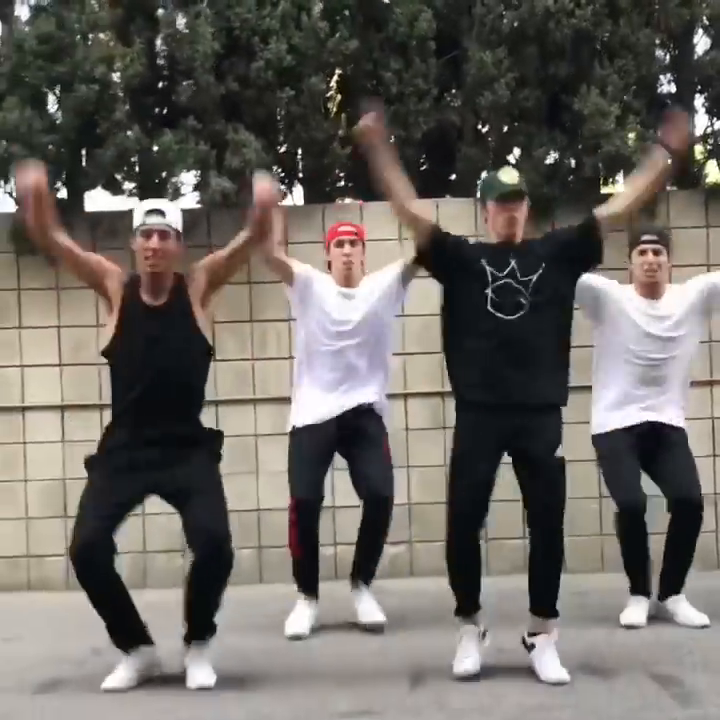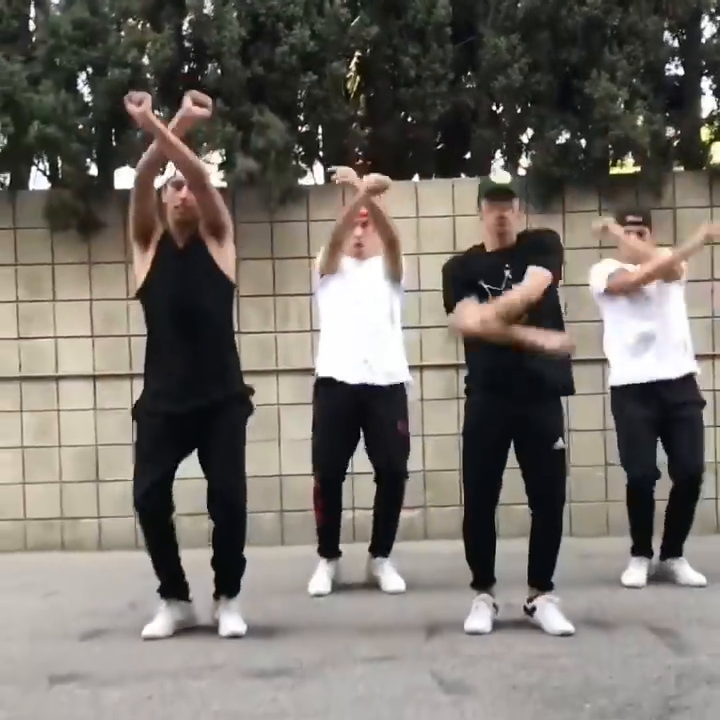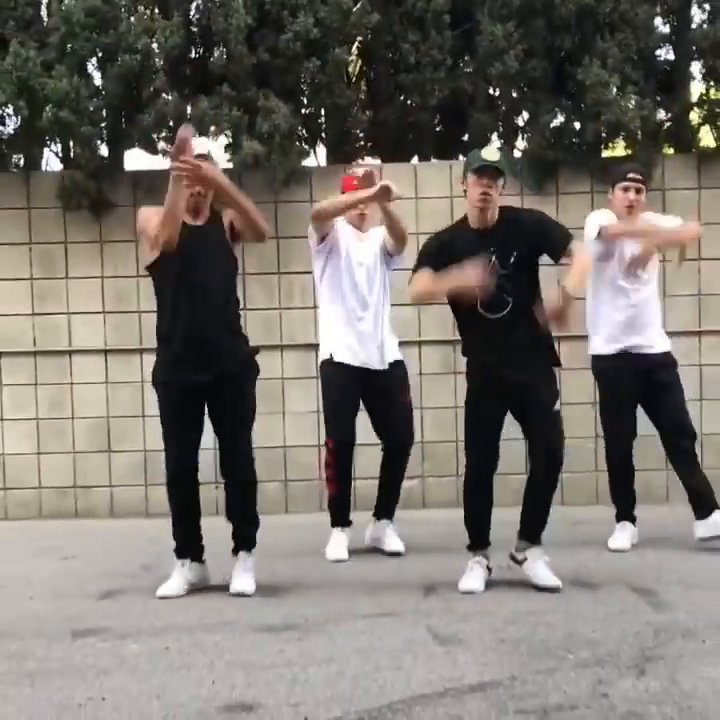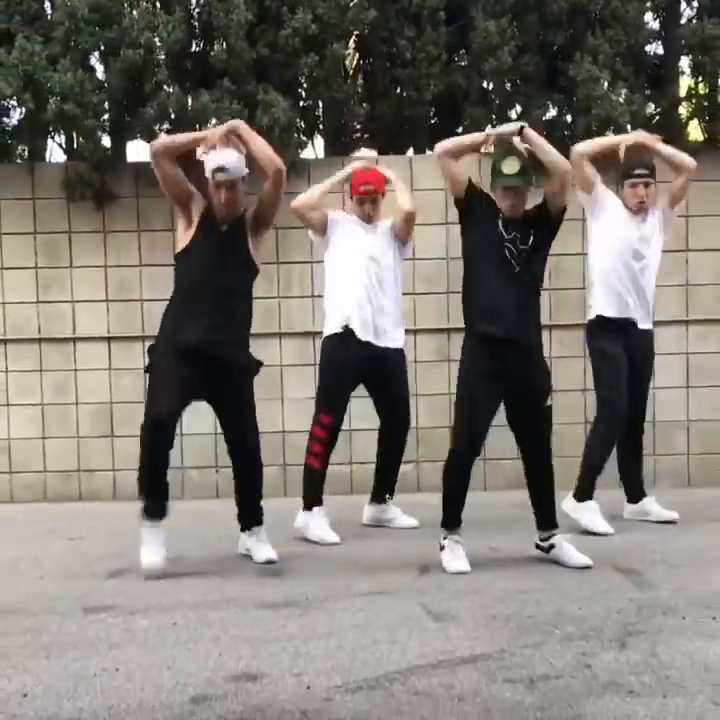
dt=0.3s
person 1, frame 1
left shoulder: (198, 286)
right shoulder: (114, 285)
left elbow: (246, 244)
right elbow: (53, 242)
left wrist: (263, 210)
right wrist: (36, 202)
left hip: (188, 451)
right hip: (124, 452)
left knee: (215, 547)
right knee: (88, 554)
left ankle: (198, 645)
right ankle: (135, 648)
person 1, frame 2
left shoulder: (217, 235)
right shoulder: (149, 240)
left elbow: (201, 176)
right elbow: (143, 180)
left wrist: (157, 127)
right wrist: (172, 128)
left hip: (222, 398)
right hip: (162, 400)
left knee: (228, 501)
right knee: (150, 502)
left ankle: (227, 598)
right ankle: (175, 600)
person 1, frame 3
left shoulder: (229, 222)
right shoulder: (153, 217)
left elbow: (261, 229)
right elbow: (164, 239)
left wrist: (216, 174)
right wrist: (183, 170)
left hip: (230, 361)
right hip: (177, 363)
left knee: (238, 460)
right knee: (180, 465)
left ankle: (243, 555)
right ankle: (189, 561)
person 1, frame 4
left shoulder: (254, 224)
right shoulder: (191, 211)
left elbow: (277, 174)
right elbow: (159, 151)
left wrist: (242, 130)
right wrist: (212, 135)
left hip: (231, 354)
right hip: (181, 346)
left knee: (245, 446)
right knee: (158, 420)
left ankle: (251, 530)
right ankle: (152, 522)
person 2, frame 1
left shoulder: (556, 251)
right shoulder: (461, 257)
left elbow: (620, 206)
right elbow: (409, 212)
left wrist: (665, 152)
right wrist: (377, 148)
left hip: (540, 411)
right hip: (480, 410)
left knee: (548, 522)
right knee: (463, 522)
left ankle: (540, 631)
right ankle: (470, 626)
person 2, frame 2
left shoulder: (542, 245)
right shoulder: (460, 267)
left elbow: (531, 290)
right elbow: (466, 324)
left wrist: (488, 315)
right wrist: (534, 337)
left hip: (541, 395)
right hip: (487, 399)
left knee: (548, 503)
right knee: (479, 504)
left ankle: (540, 595)
right ankle: (483, 595)
person 2, frame 3
left shoulder: (528, 225)
right shoulder: (445, 242)
left elbow: (576, 253)
right elbow: (419, 290)
left wrist: (566, 294)
right wrist: (457, 281)
left hip: (535, 364)
right hip: (486, 369)
left knee: (548, 457)
right knee: (482, 463)
left ankle: (527, 547)
right ankle: (478, 556)
person 2, frame 4
left shoulder: (542, 221)
right shoulder: (477, 209)
left elbow: (563, 175)
right elbow: (444, 152)
left wrist: (527, 136)
right wrist: (499, 133)
left hip: (527, 351)
right hip: (482, 349)
left knee: (538, 448)
right knee: (466, 443)
left ankle: (548, 535)
right ankle: (450, 536)
person 3, frame 1
left shoulder: (384, 286)
right shoulder: (310, 284)
right elbow: (273, 256)
right wrist: (266, 217)
left hip: (363, 412)
right hip: (311, 415)
left knee: (379, 498)
right knee: (304, 501)
left ankle: (361, 585)
right ankle: (307, 596)
person 3, frame 2
left shoulder: (388, 271)
right shoulder: (331, 268)
left elbow: (392, 239)
right elbow: (338, 234)
left wrist: (372, 198)
right wrist: (361, 194)
left hip: (386, 384)
right hip: (334, 384)
left knee: (393, 474)
right knee: (327, 476)
left ankle: (381, 559)
right ankle: (327, 560)
person 3, frame 3
left shoulder: (381, 240)
right shoulder: (328, 233)
left elbow: (400, 236)
right elbow: (318, 211)
left wrist: (382, 196)
right wrist: (366, 189)
left hip: (384, 355)
right hip: (340, 355)
left knee: (401, 437)
right knee: (339, 441)
left ankle: (381, 524)
right ankle: (340, 527)
person 3, frame 4
left shoulder: (393, 232)
right shoulder: (335, 225)
left elbow: (409, 211)
right elbow: (299, 206)
left wrist: (391, 176)
right wrist: (344, 174)
left hip: (388, 339)
right hip: (345, 335)
left knee: (397, 422)
right knee: (329, 416)
left ankle: (380, 503)
right ankle: (311, 510)
person 4, frame 1
left shoulder: (694, 296)
right shoulder: (608, 296)
left hip: (666, 424)
right hip: (615, 424)
left knee: (689, 501)
right knee: (630, 503)
left ankle: (671, 594)
right ankle: (639, 594)
person 4, frame 2
left shoulder: (670, 269)
right shoulder: (604, 272)
left elbow: (668, 264)
right elbow: (639, 277)
left wrist: (621, 235)
left hip: (679, 379)
right hip: (631, 385)
right knee: (641, 476)
left ankle: (672, 556)
right ankle: (640, 556)
person 4, frame 3
left shoulder: (655, 224)
right shoulder: (598, 224)
right elbow: (620, 230)
left wrist: (655, 244)
left hip: (654, 349)
right hip: (612, 351)
left knee: (679, 432)
right knee: (619, 439)
right ankle: (625, 521)
person 4, frame 4
left shoulder: (659, 212)
right shoulder: (602, 205)
left elbow: (688, 169)
right elbow: (578, 153)
left wrist: (650, 141)
right wrist: (624, 139)
left hip: (641, 327)
right hip: (607, 325)
left knee: (634, 416)
right knee: (613, 411)
left ankle: (637, 499)
right ankle: (582, 498)
